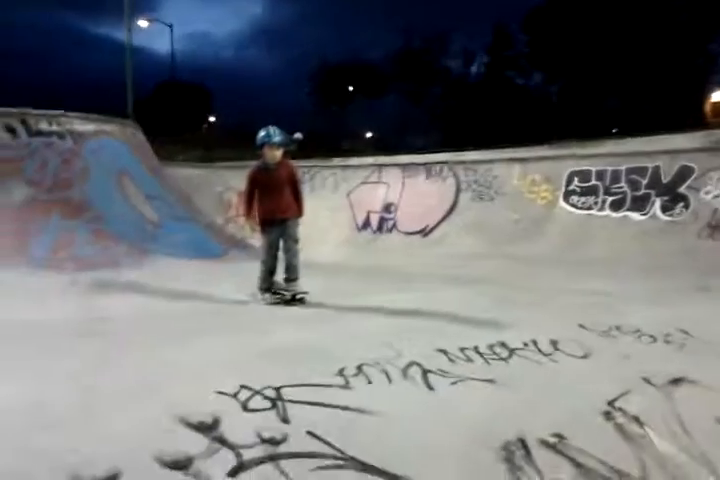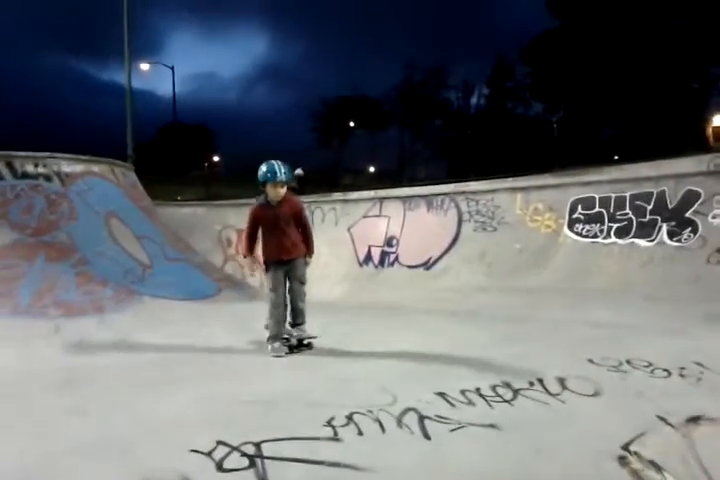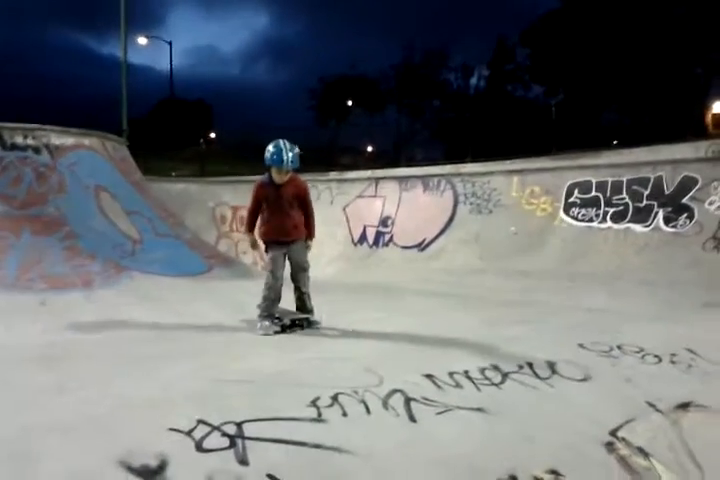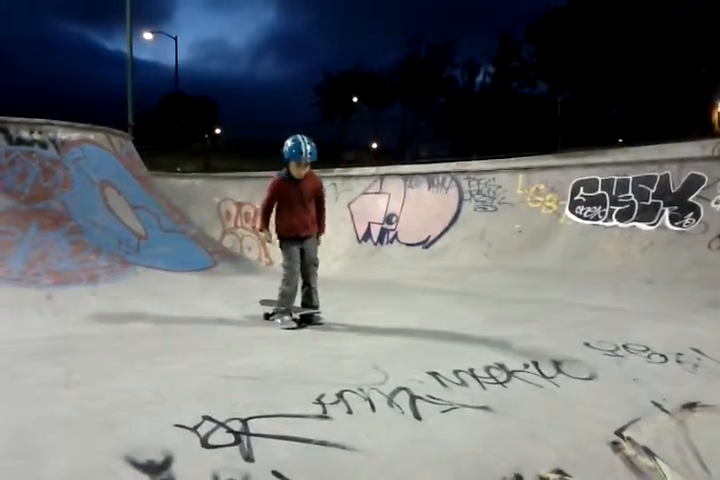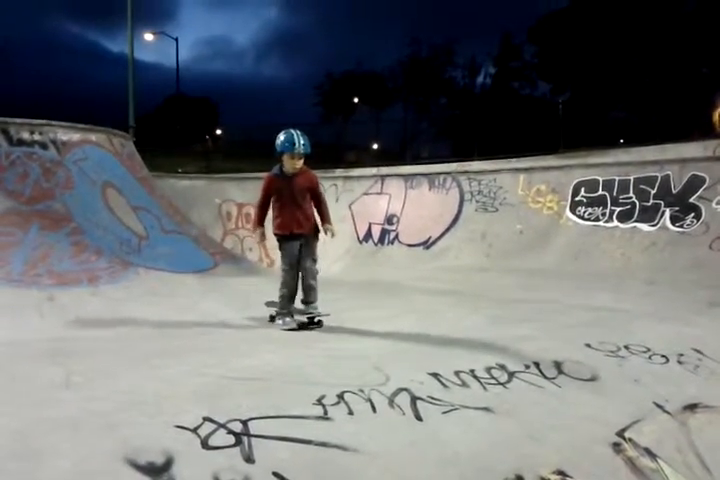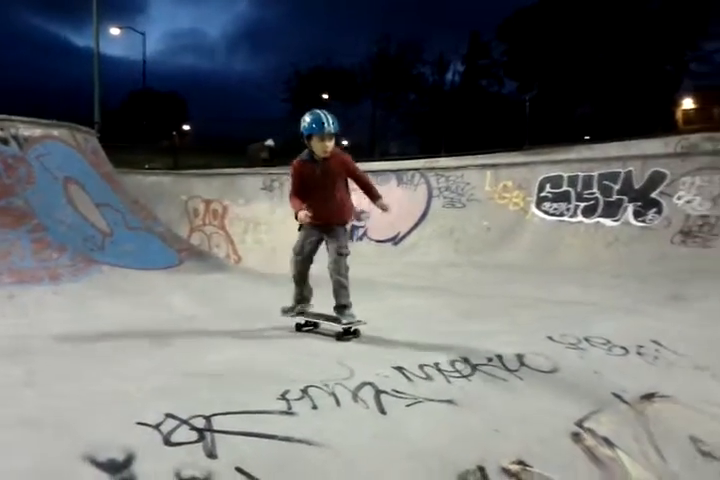
dt=0.7s
person 1, frame 1
left shoulder: (289, 169)
right shoulder: (256, 172)
left elbow: (296, 191)
right elbow: (250, 194)
left wrist: (299, 213)
left hip: (289, 217)
right hip: (268, 219)
left knee: (291, 250)
right knee: (269, 255)
left ankle: (292, 282)
right ankle: (265, 287)
person 1, frame 2
left shoulder: (294, 204)
right shoulder: (258, 210)
left elbow: (305, 228)
right elbow: (251, 232)
left wrist: (309, 252)
right wrist: (249, 254)
left hip: (296, 256)
right hip: (273, 260)
left knee: (297, 293)
right knee: (276, 298)
left ankle: (298, 325)
right ankle: (275, 339)
person 1, frame 3
left shoulder: (299, 185)
right shoulder: (261, 187)
left elbow: (308, 211)
right elbow: (253, 210)
left wrist: (310, 236)
right wrist: (250, 233)
left hip: (297, 239)
right hip: (273, 240)
left knee: (301, 277)
right knee: (274, 278)
left ankle: (305, 313)
right ankle: (266, 318)
person 1, frame 4
left shoulder: (315, 182)
right shoulder: (279, 183)
left elbow: (320, 207)
right elbow: (267, 206)
left wrist: (320, 231)
right wrist: (264, 228)
left hip: (310, 235)
right hip: (287, 236)
left knee: (310, 273)
right knee: (291, 273)
left ankle: (310, 310)
right ankle: (283, 312)
person 1, frame 5
left shoulder: (310, 177)
right shoulder: (272, 179)
left elbow: (319, 200)
right elbow: (263, 203)
left wrist: (326, 222)
right wrist: (260, 226)
left hip: (309, 231)
right hip: (285, 233)
left knee: (309, 269)
right knee: (290, 274)
left ankle: (310, 303)
right ankle: (284, 314)
person 1, frame 6
left shoulder: (342, 160)
right shoulder: (300, 165)
left elbow: (360, 179)
right elbow: (294, 194)
left wrist: (377, 199)
right wrist: (299, 210)
left hip: (338, 223)
right hip: (312, 223)
left knee: (338, 266)
right knee: (300, 262)
left ankle: (343, 308)
right ankle: (301, 301)
